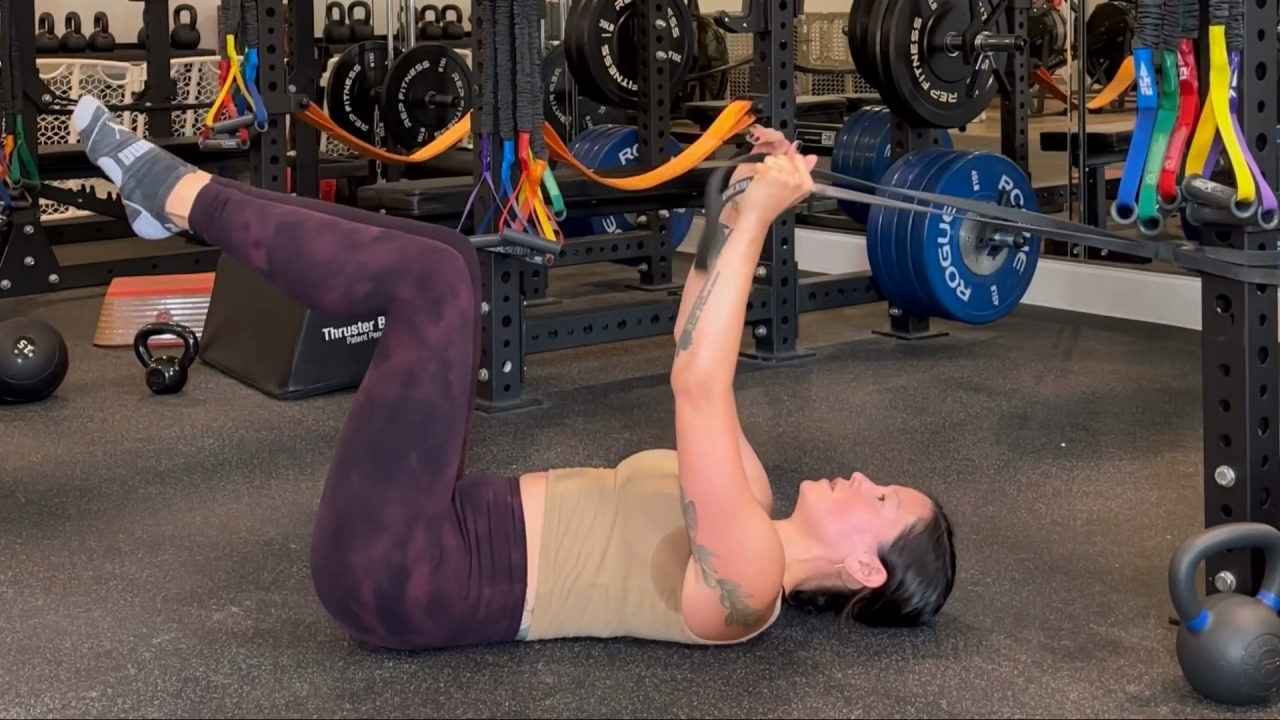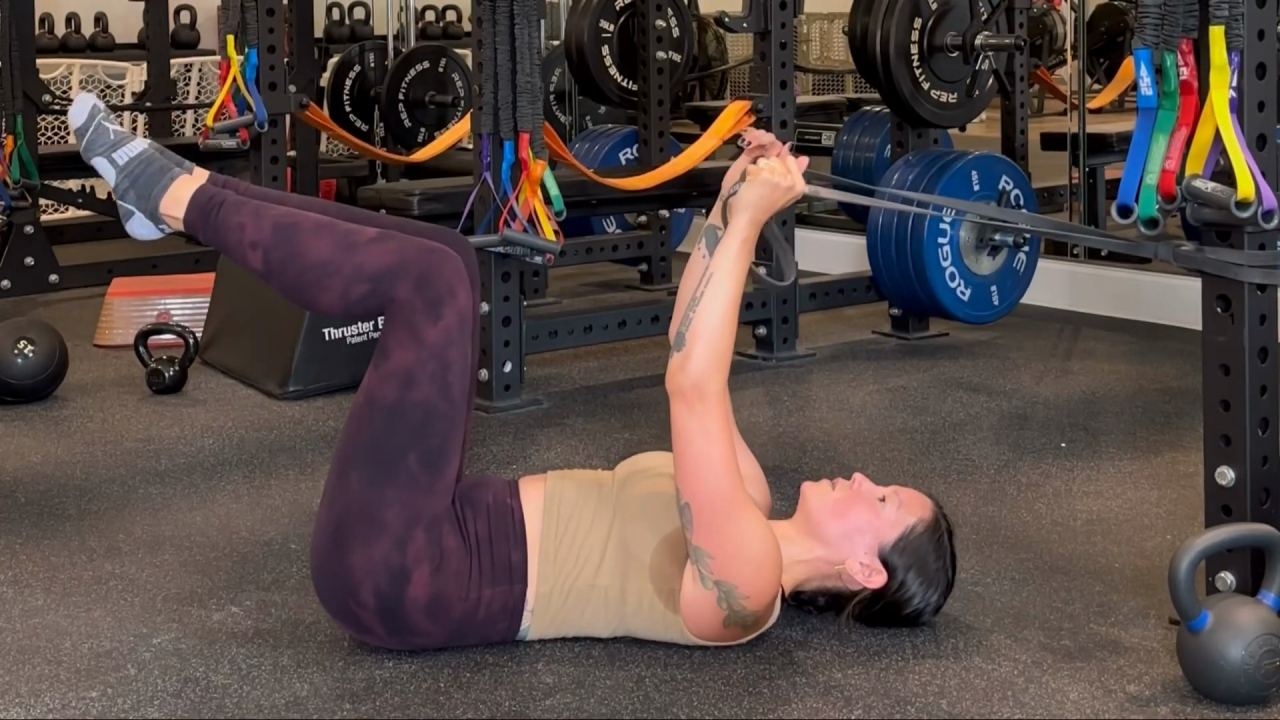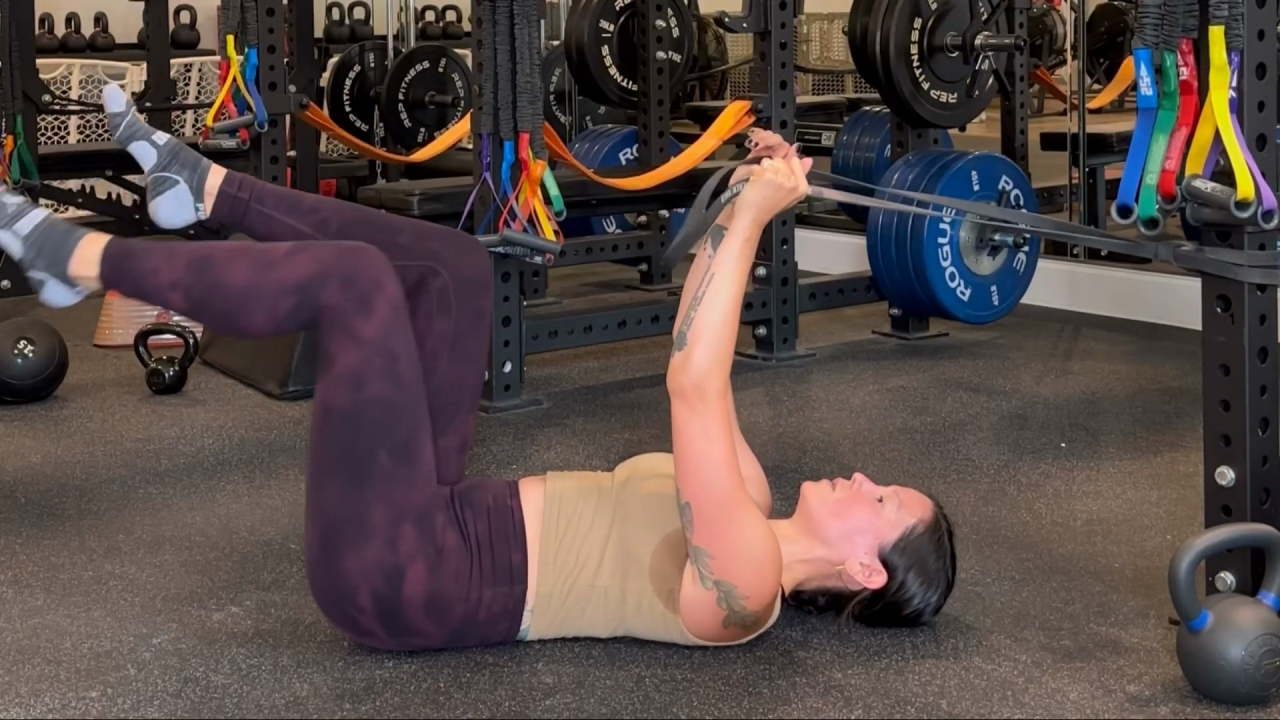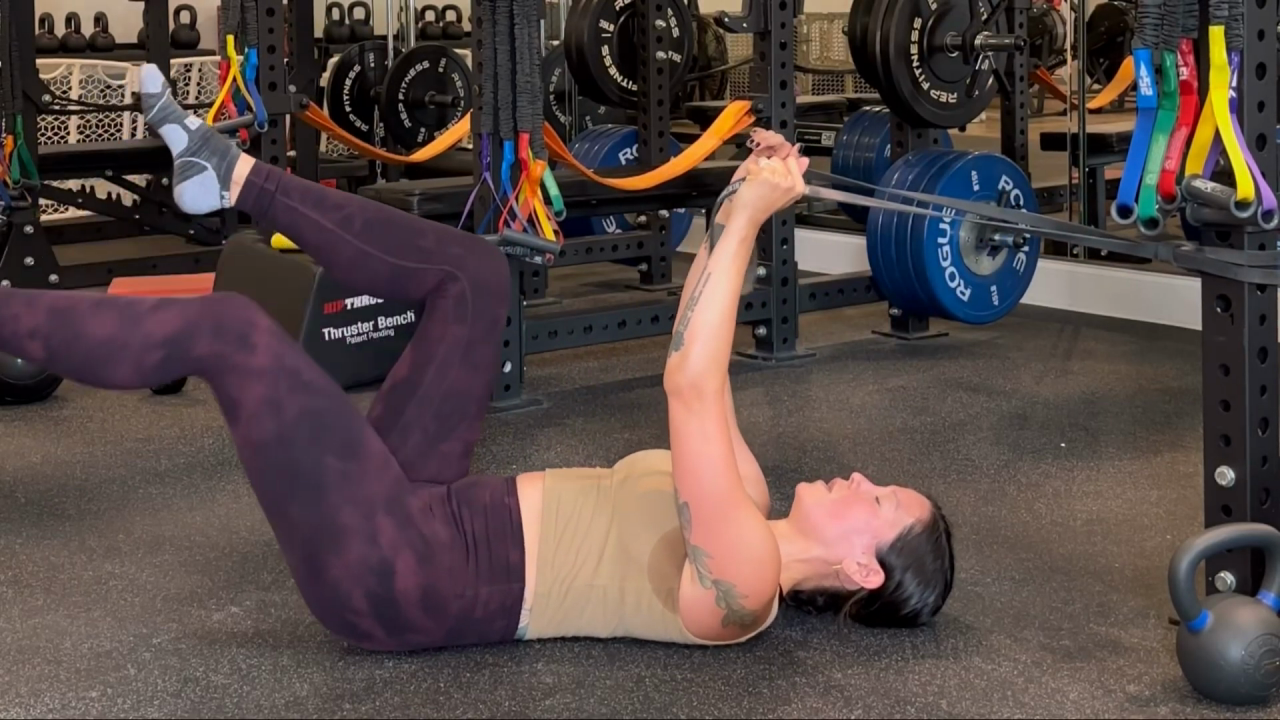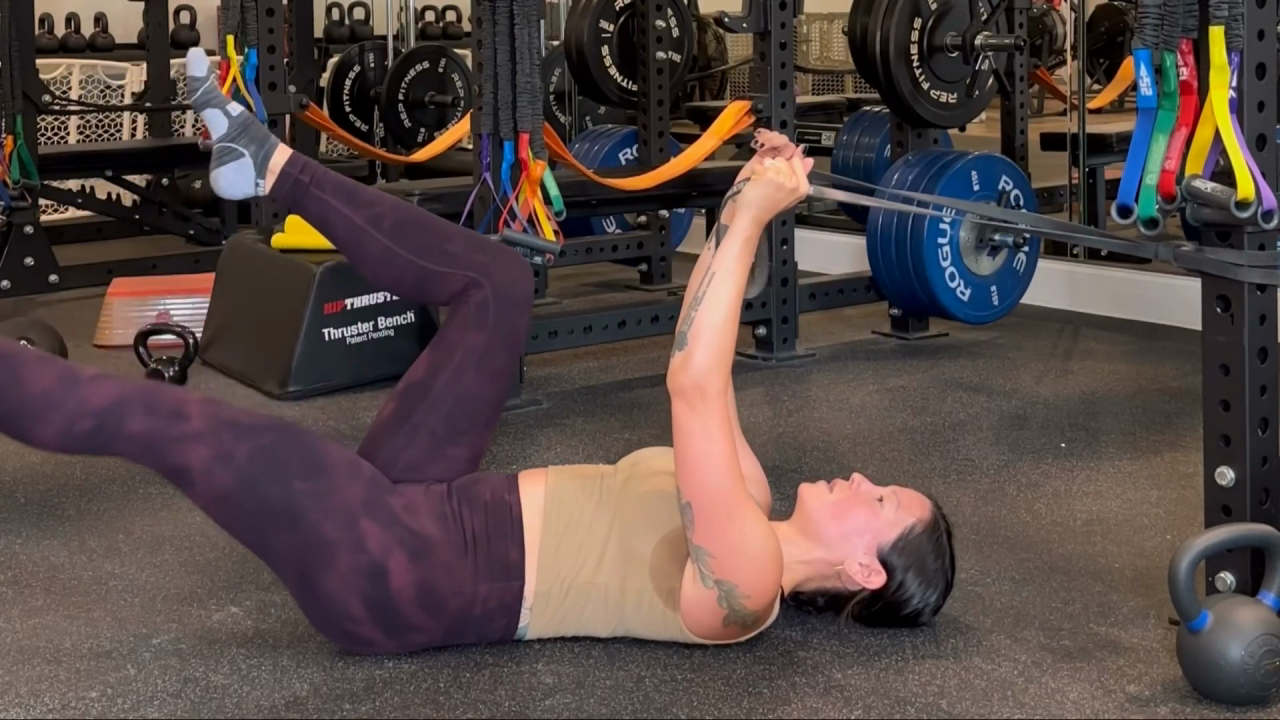
dt=0.3s
person 1, frame 1
left shoulder: (745, 584)
right shoulder: (748, 513)
left elbow: (698, 390)
right elbow: (700, 357)
left wrist: (756, 219)
right wrist: (741, 207)
left hip: (395, 576)
right hip: (442, 531)
left knee: (428, 278)
right knee: (440, 259)
left ankle: (184, 197)
right ankle: (185, 188)
person 1, frame 2
left shoulder: (743, 584)
right shoulder: (752, 513)
left elbow: (693, 390)
right elbow: (697, 363)
left wrist: (747, 222)
right wrist: (729, 207)
left hip: (398, 577)
right hip: (442, 534)
left knee: (427, 277)
right knee: (440, 260)
left ankle: (175, 202)
right ankle: (187, 188)
person 1, frame 3
left shoulder: (741, 584)
right shoulder: (748, 511)
left elbow: (692, 391)
right elbow: (700, 369)
left wrist: (747, 222)
right wrist: (736, 214)
left hip: (395, 579)
right hip: (439, 523)
left knee: (355, 277)
right knee: (452, 264)
left ankle: (87, 259)
right ankle: (204, 190)
person 1, frame 4
left shoulder: (740, 583)
right shoulder: (749, 509)
left elbow: (689, 388)
right elbow: (700, 369)
left wrist: (744, 220)
right wrist: (738, 208)
left hip: (389, 576)
right hip: (423, 516)
left knee: (233, 328)
right knee: (474, 272)
right ankle: (234, 176)
person 1, frame 5
left shoulder: (742, 583)
right shoulder: (750, 508)
left elbow: (692, 388)
right elbow: (703, 370)
left wrist: (747, 222)
right wrist: (740, 209)
left hip: (392, 577)
right hip: (428, 510)
left knee: (158, 411)
right knee: (499, 279)
right ankle: (269, 164)
